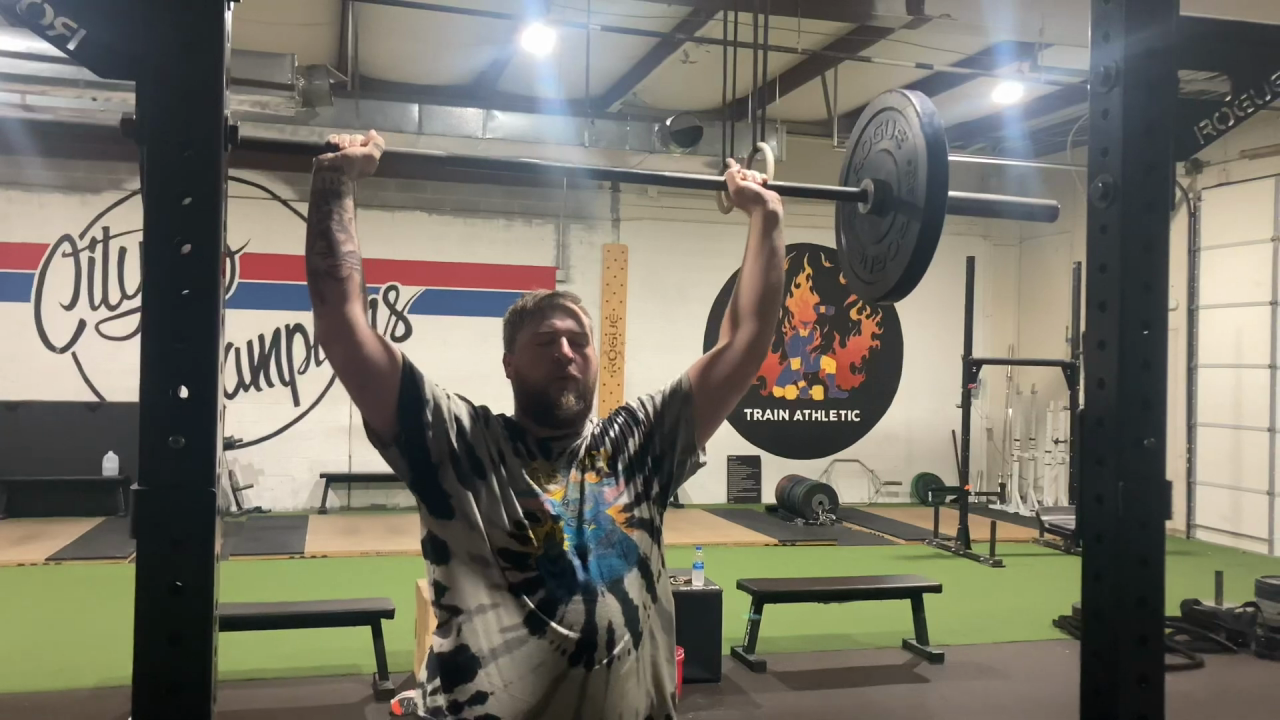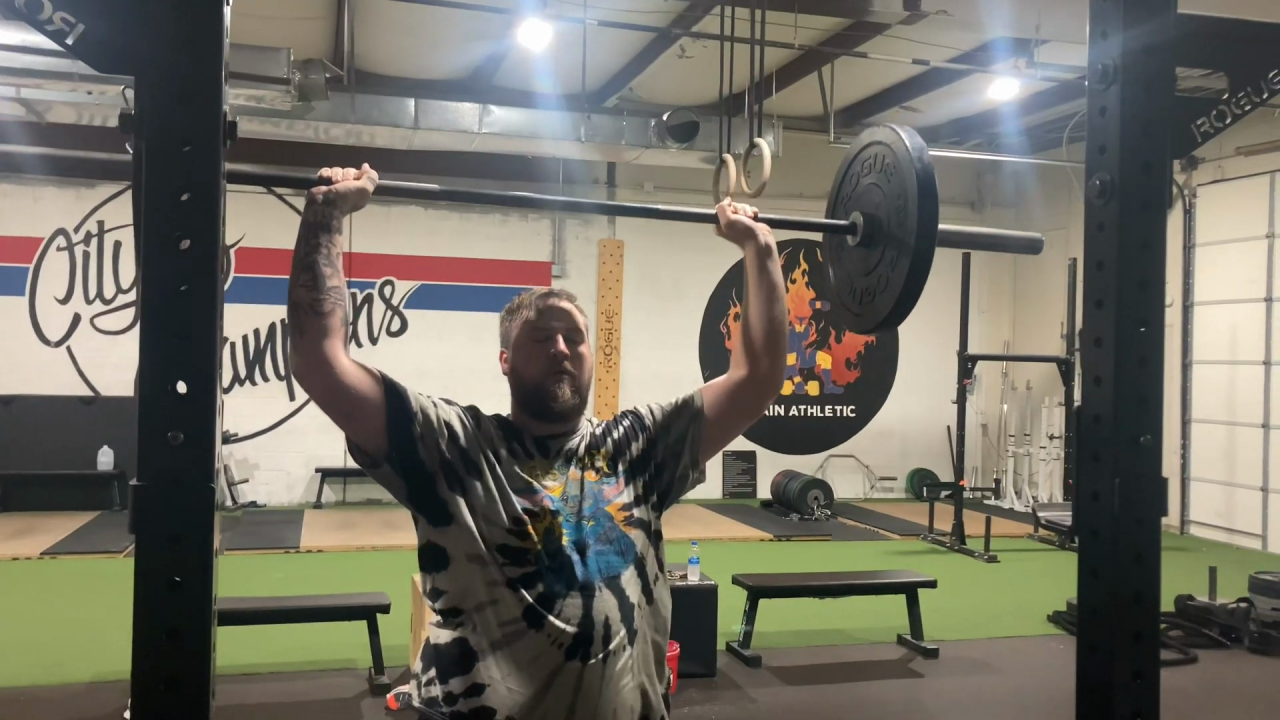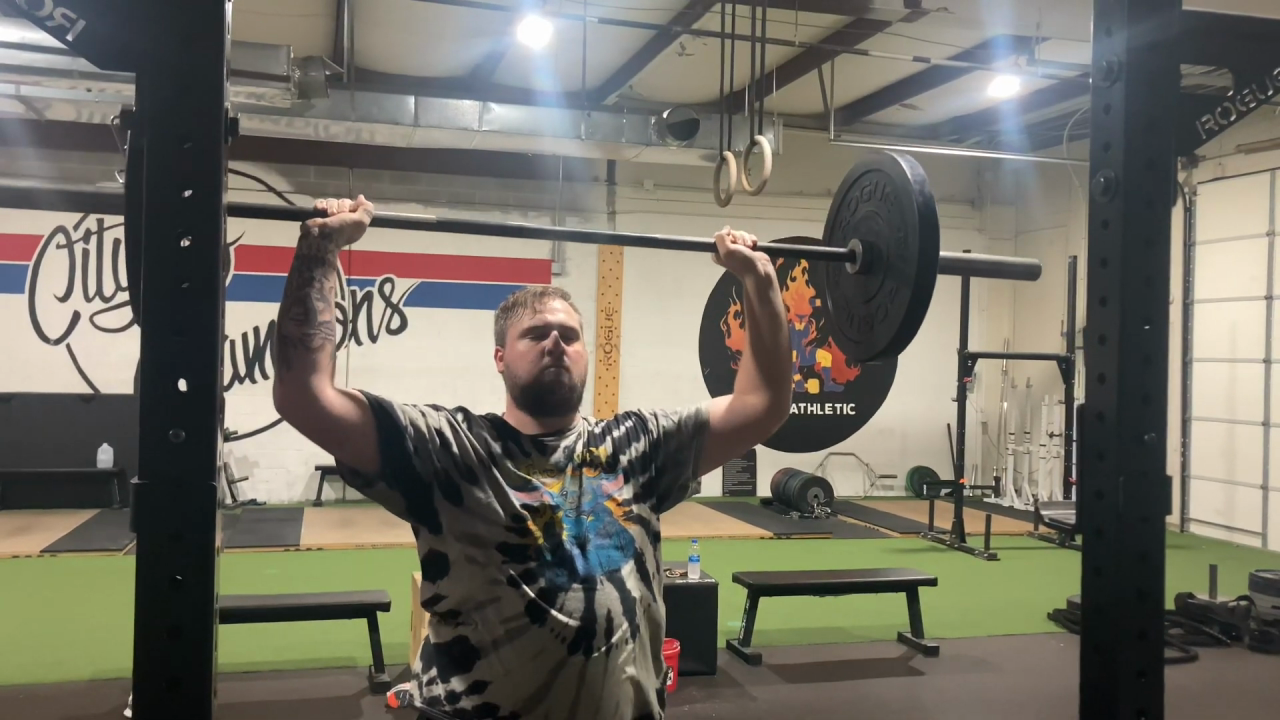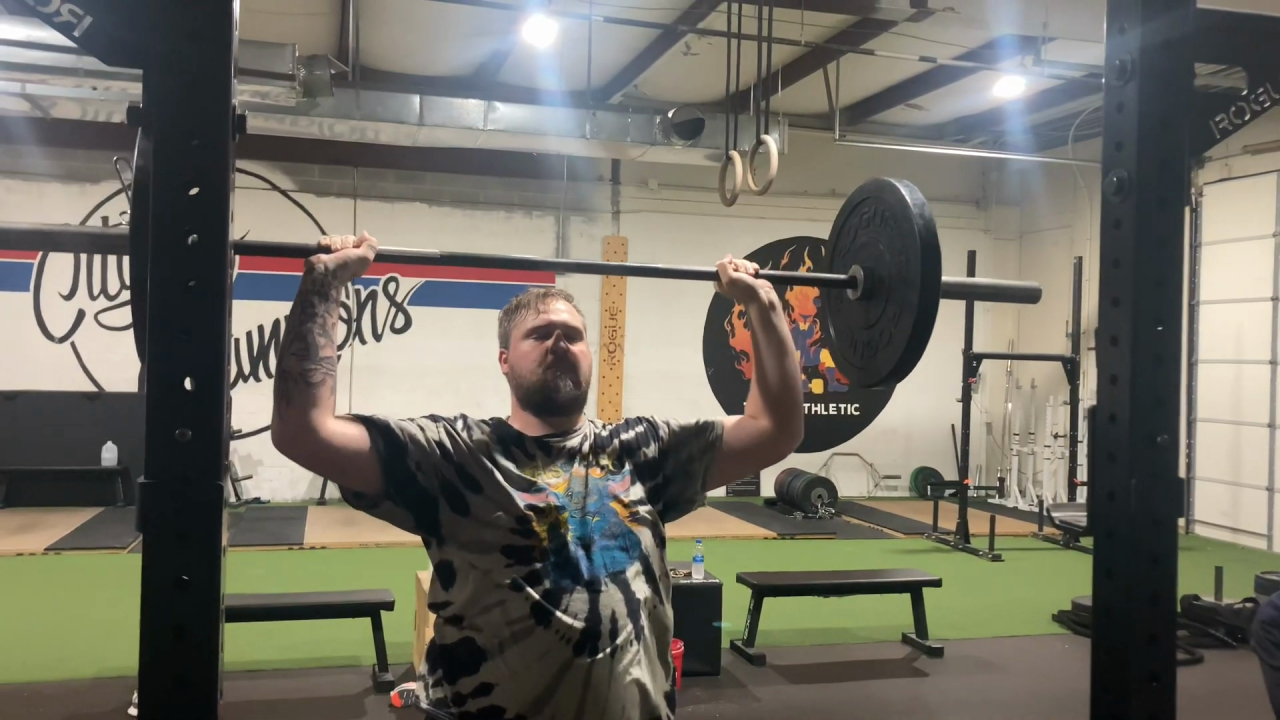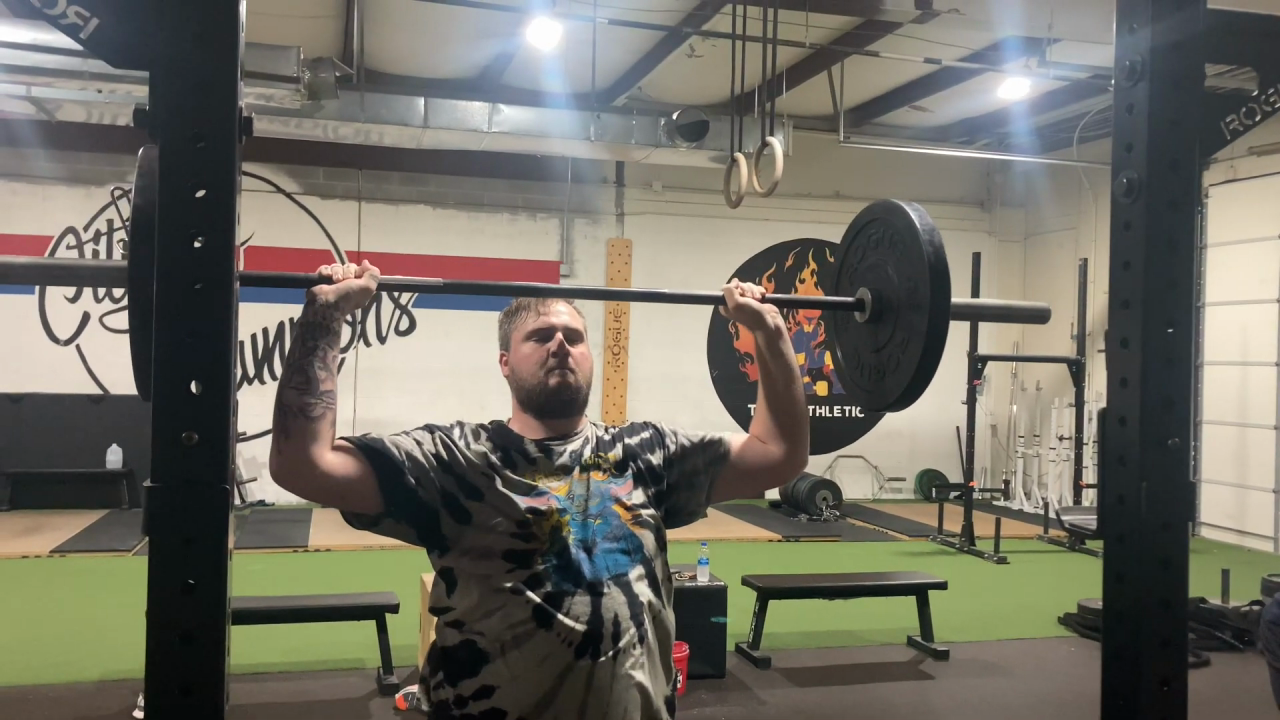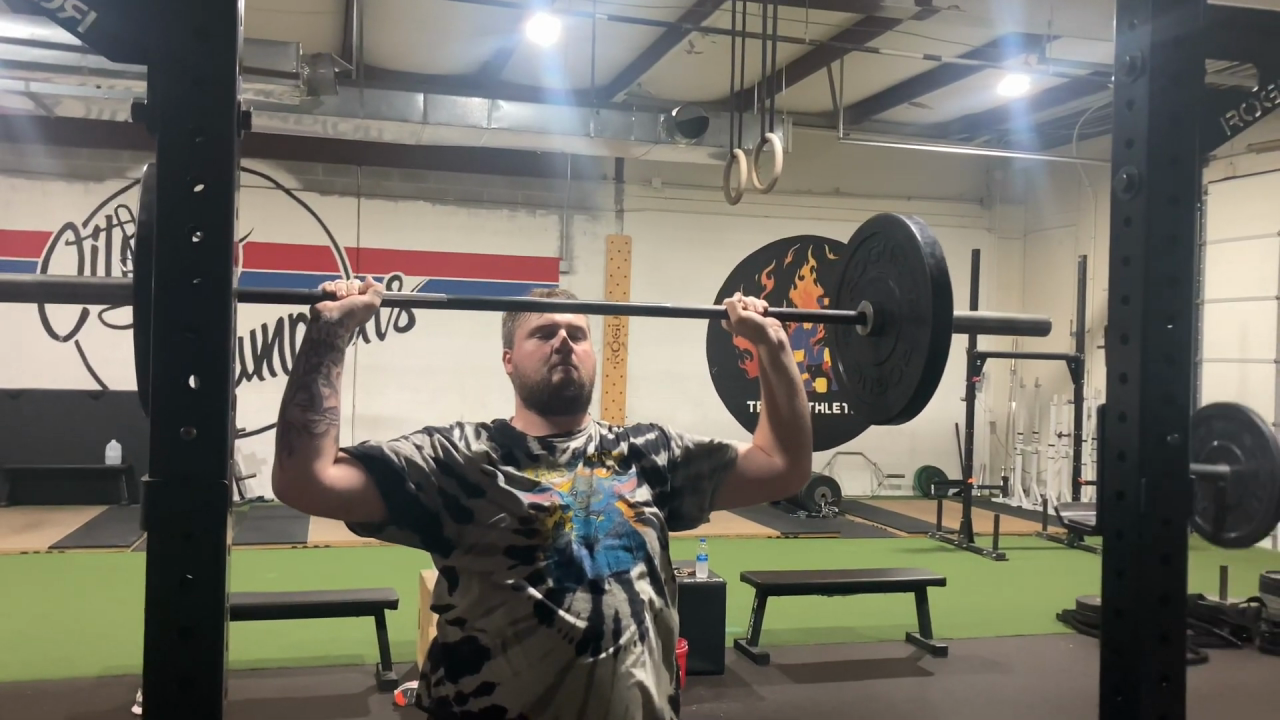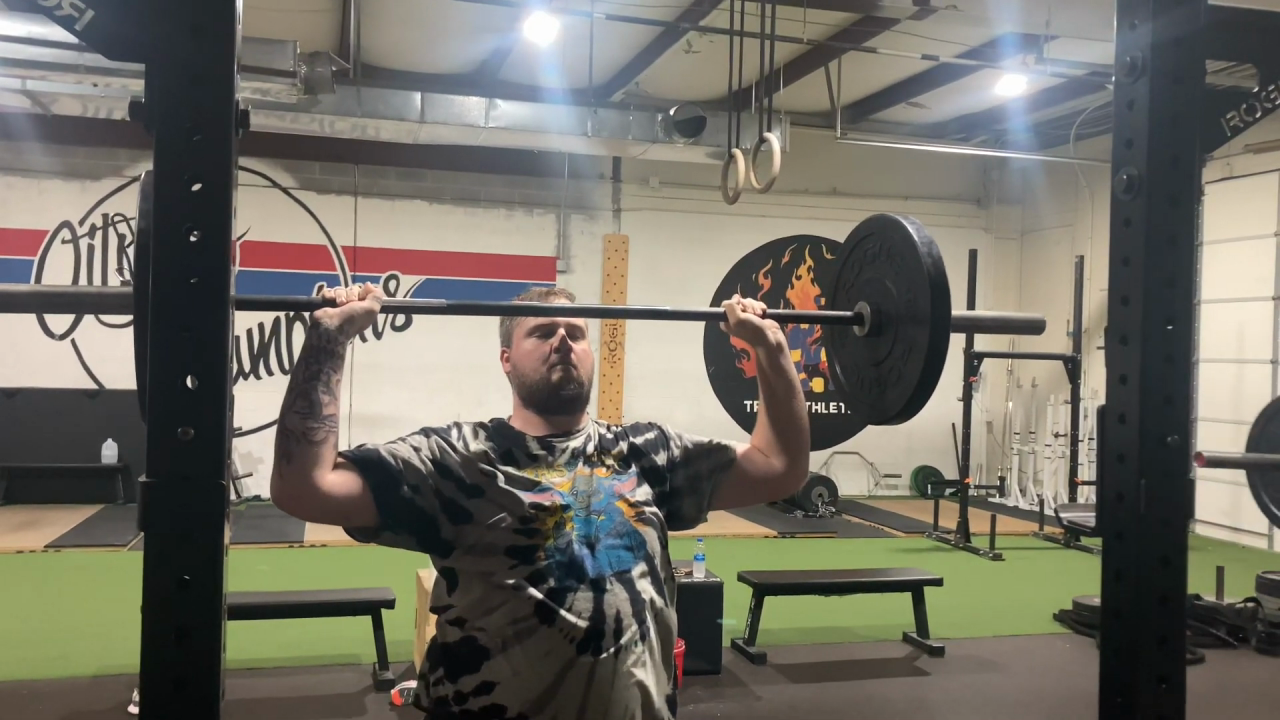
dt=0.7s
person 1, frame 1
left shoulder: (639, 446)
right shoulder: (459, 448)
left elbow: (745, 342)
right elbow: (341, 327)
left wrist: (764, 218)
right wrist: (336, 183)
person 1, frame 2
left shoulder: (636, 448)
right shoulder: (452, 448)
left elbow: (757, 377)
right elbow: (318, 362)
left wrist: (758, 249)
right wrist: (326, 215)
person 1, frame 3
left shoulder: (635, 445)
right shoulder: (448, 449)
left elbow: (762, 405)
right elbow: (303, 397)
left wrist: (757, 278)
right wrist: (320, 247)
person 1, frame 4
left shoulder: (642, 450)
right shoulder: (454, 454)
left elbow: (776, 430)
right elbow: (303, 432)
left wrist: (761, 303)
right wrist: (323, 284)
person 1, frame 5
left shoulder: (646, 453)
right shoulder: (455, 459)
left elbow: (780, 454)
right elbow: (302, 464)
left wrist: (769, 331)
right wrist: (324, 316)
person 1, frame 6
left shoulder: (647, 454)
right shoulder: (457, 458)
left elbow: (784, 467)
right elbow: (304, 481)
left wrist: (771, 344)
right wrist: (329, 331)
person 1, frame 7
left shoulder: (647, 453)
right shoulder: (455, 459)
left elbow: (780, 467)
right elbow: (303, 488)
left wrist: (769, 346)
right wrist: (329, 337)
